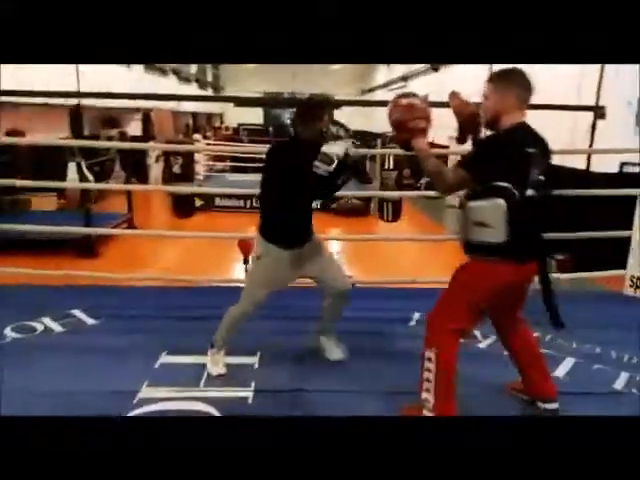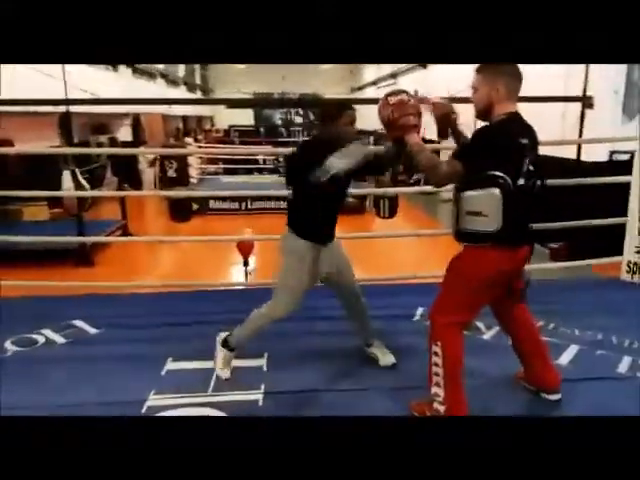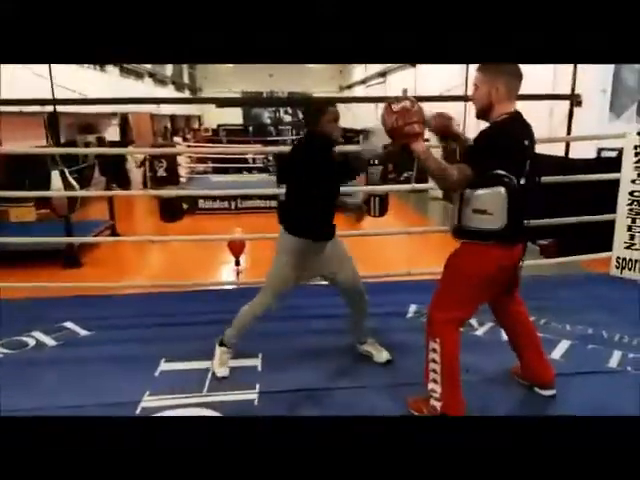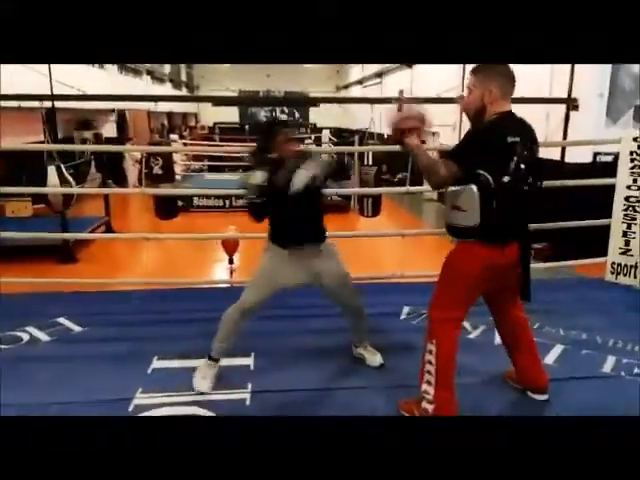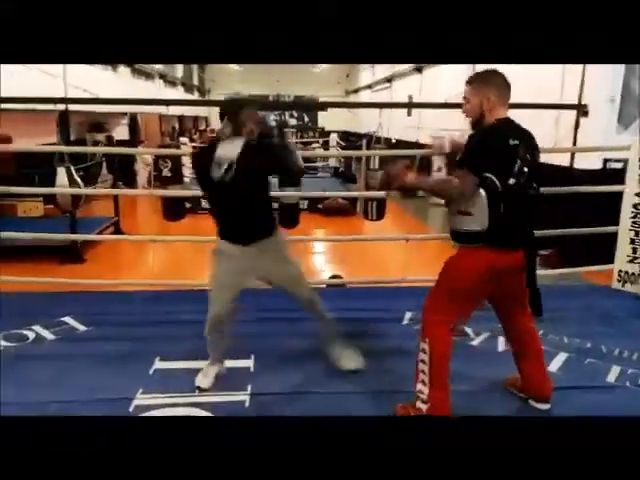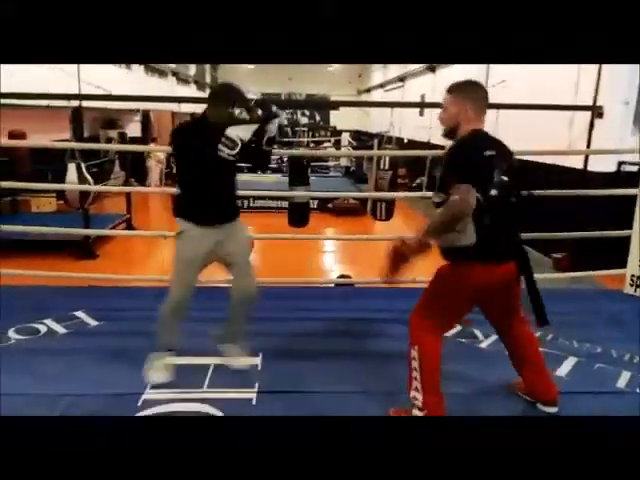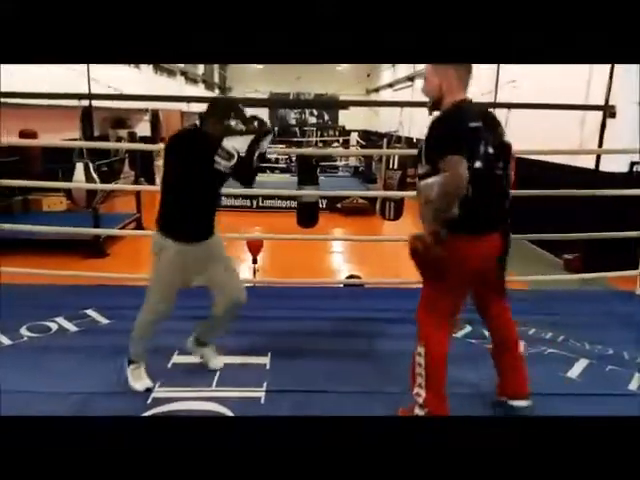
dt=0.2s
person 1, frame 1
left shoulder: (499, 145)
right shoulder: (536, 145)
left elbow: (446, 182)
left wrist: (419, 143)
left hip: (493, 262)
right hip: (524, 259)
left knee: (442, 328)
right knee: (509, 320)
left ankle: (438, 411)
right ankle: (542, 390)
person 1, frame 2
left shoulder: (492, 135)
right shoulder: (523, 133)
left elbow: (441, 175)
left wrist: (411, 137)
right wrist: (453, 129)
left hip: (487, 250)
right hip: (515, 245)
left knee: (445, 322)
right knee: (512, 310)
left ankle: (448, 408)
right ankle: (545, 380)
person 1, frame 3
left shoulder: (496, 136)
right shoulder: (520, 130)
left elbow: (452, 181)
left wrist: (417, 144)
right wrist: (452, 137)
left hip: (484, 247)
right hip: (512, 242)
left knee: (443, 319)
right knee: (510, 307)
left ankle: (445, 406)
right ankle: (540, 376)
person 1, frame 4
left shoulder: (484, 135)
right shoulder: (524, 132)
left elbow: (439, 176)
left wrist: (414, 142)
left hip: (478, 247)
right hip: (512, 244)
left knee: (442, 320)
right knee: (509, 310)
left ankle: (436, 406)
right ankle: (534, 380)
person 1, frame 5
left shoulder: (486, 139)
right shoulder: (525, 140)
left elbow: (457, 188)
left wrist: (412, 179)
right wrist: (463, 159)
left hip: (481, 251)
right hip: (517, 249)
left knee: (437, 320)
right knee: (517, 317)
left ankle: (430, 407)
right ankle: (537, 388)
person 1, frame 6
left shoulder: (462, 152)
right shoulder: (499, 151)
left elbow: (462, 204)
left wrist: (421, 238)
left hip: (471, 264)
right hip: (506, 260)
left knee: (424, 327)
right knee: (513, 325)
left ankle: (426, 410)
right ankle: (543, 392)
person 1, frame 7
left shoulder: (447, 123)
right shoulder: (488, 120)
left elbow: (456, 178)
right elbow: (502, 171)
left wrist: (432, 226)
left hip: (460, 239)
right hip: (493, 234)
left knee: (433, 322)
right knee: (495, 310)
left ankle: (430, 409)
right ankle: (514, 390)
person 2, frame 1
left shoulder: (311, 150)
right shoulder: (281, 152)
left elbow: (328, 189)
right elbow: (317, 188)
left hip: (305, 241)
right hip: (275, 245)
left knee: (341, 287)
right knee: (247, 305)
left ankle: (325, 335)
right ankle: (217, 347)
person 2, frame 2
left shoulder: (341, 149)
right shoulder: (310, 150)
left elbow: (377, 166)
right wrist: (346, 159)
left hip: (326, 241)
right hip: (302, 242)
left knee: (352, 295)
right knee: (281, 307)
left ankle: (370, 342)
right ankle: (229, 343)
person 2, frame 3
left shoulder: (325, 147)
right shoulder: (305, 149)
right elbow: (346, 170)
left hip: (326, 238)
right hip: (296, 240)
left knee: (356, 292)
right knee: (266, 300)
left ankle: (363, 340)
right ankle: (226, 345)
person 2, frame 4
left shoulder: (310, 162)
right shoulder: (262, 173)
right elbow: (259, 214)
right wrist: (259, 189)
left hip: (316, 247)
right hip: (281, 250)
left knee: (350, 301)
right knee: (243, 306)
left ankle: (361, 344)
right ankle: (213, 359)
person 2, frame 5
left shoulder: (267, 147)
right shoulder: (206, 156)
left elbow: (294, 177)
right elbow: (215, 194)
left wrist: (285, 156)
right wrist: (224, 156)
left hip: (267, 240)
right hip: (231, 246)
left knee: (306, 296)
right knee: (218, 313)
left ankle: (335, 344)
right ankle: (215, 361)
person 2, frame 6
left shoulder: (232, 130)
right shoulder: (186, 133)
right elbow: (207, 167)
left wrist: (264, 128)
right wrist: (235, 134)
left hip: (230, 223)
right hip: (196, 226)
left knee: (247, 289)
right knee: (179, 295)
left ankle: (230, 342)
right ankle: (163, 351)
person 2, frame 7
left shoulder: (222, 144)
right shoulder: (181, 143)
left elbow: (247, 179)
right elbow: (199, 181)
left wrist: (256, 145)
right wrist: (229, 148)
left hip: (206, 239)
right hip: (174, 241)
left knee: (234, 298)
right knee: (156, 307)
left ankle: (201, 341)
right ankle: (134, 362)
